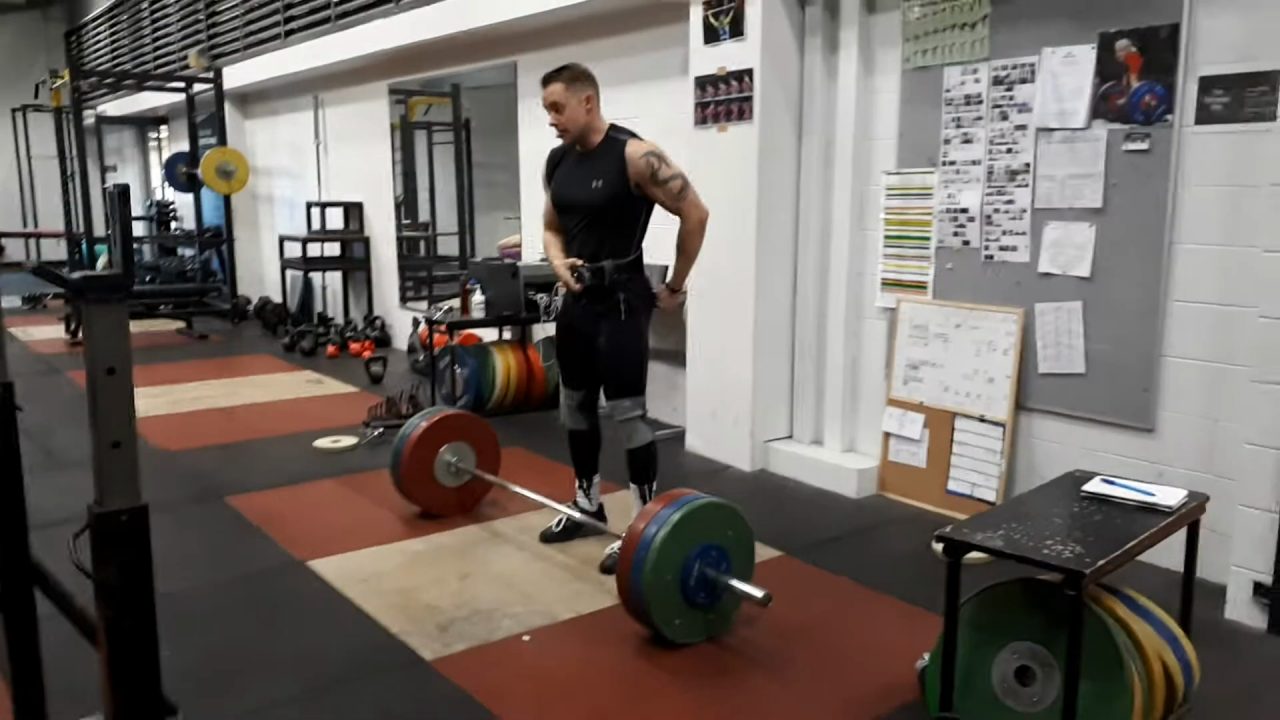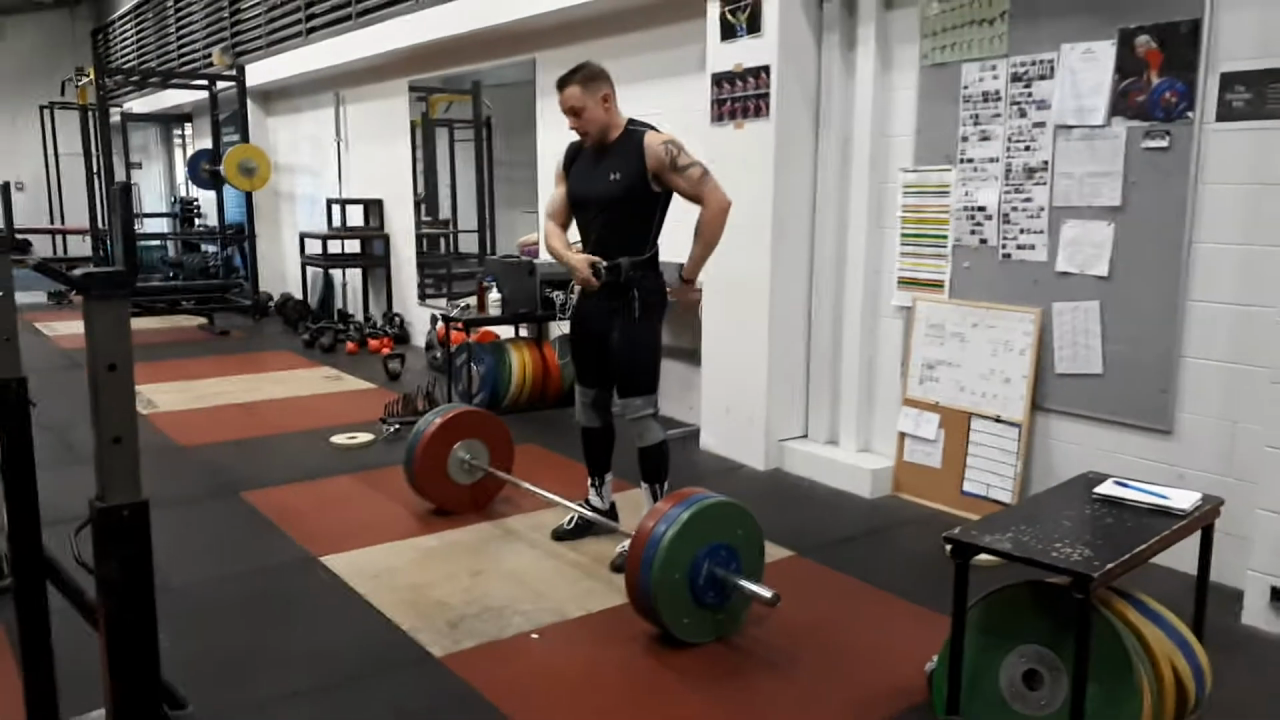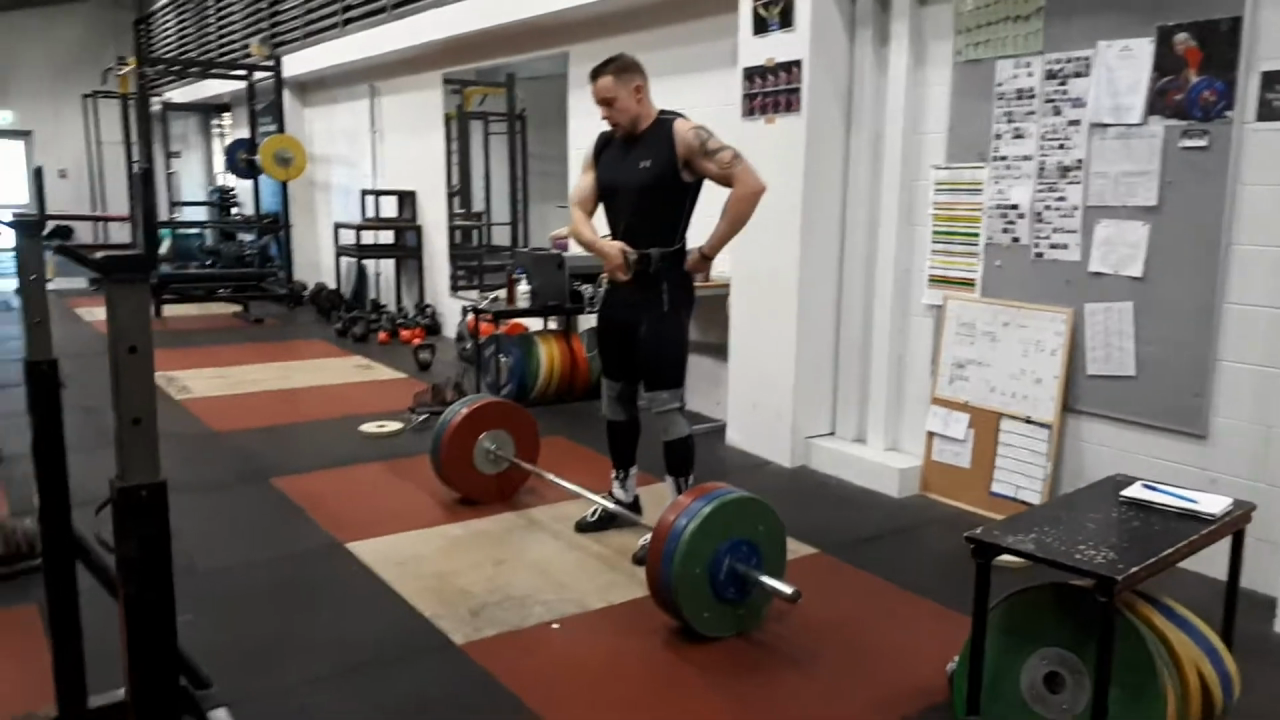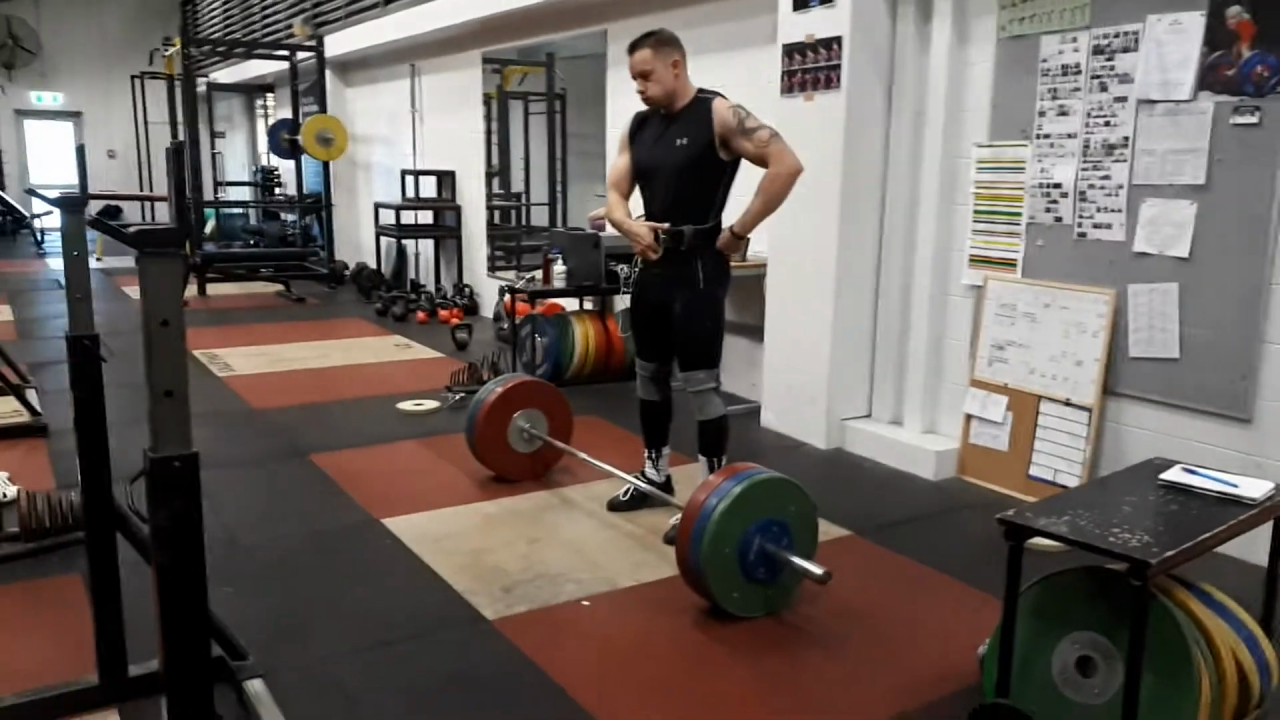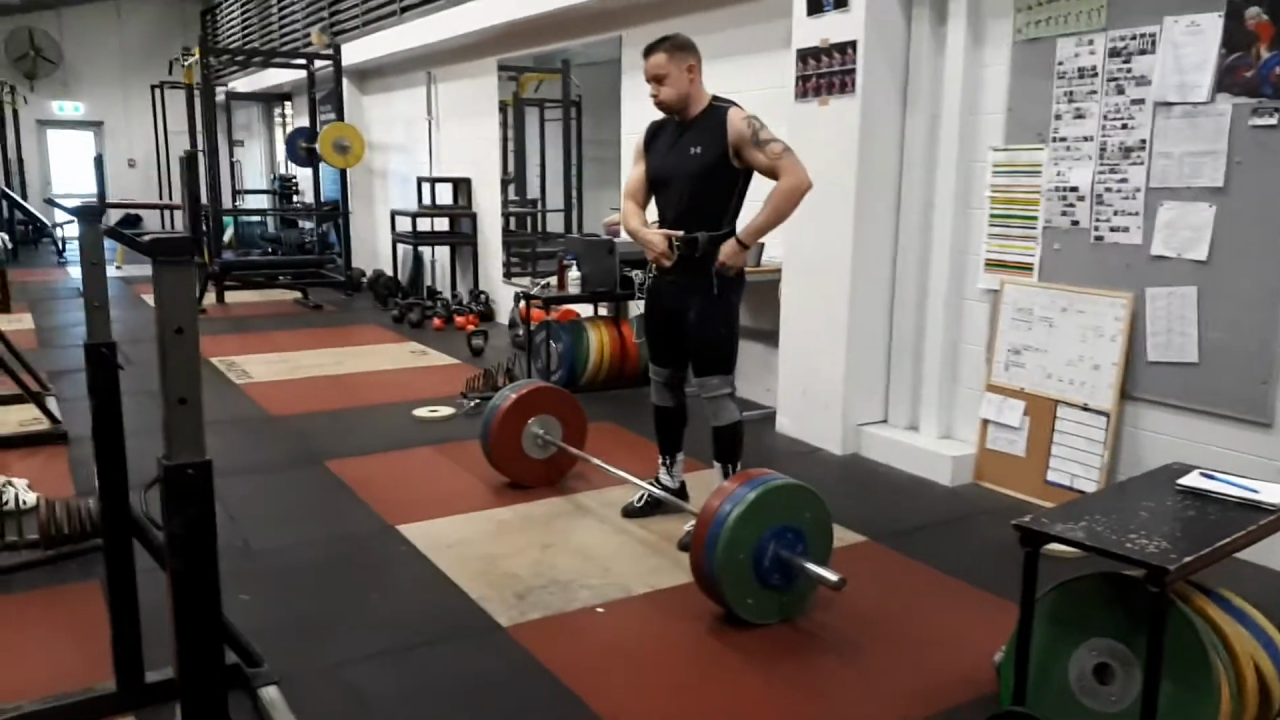
dt=0.2s
person 1, frame 1
left shoulder: (635, 154)
right shoulder: (557, 161)
left elbow: (694, 214)
left wrist: (675, 286)
right wrist: (558, 262)
left hip: (620, 298)
right hip: (577, 298)
left knee: (626, 411)
right knee: (576, 404)
right ankle: (587, 504)
person 1, frame 2
left shoulder: (652, 147)
right shoulder: (574, 156)
left elbow: (716, 202)
right elbow: (553, 225)
left wrist: (689, 275)
right wrist: (571, 259)
left hip: (635, 294)
right hip: (591, 295)
left knee: (638, 409)
right knee: (589, 401)
right ankle: (599, 502)
person 1, frame 3
left shoulder: (682, 136)
right shoulder: (603, 147)
left elbow: (750, 184)
right elbow: (577, 212)
left wrist: (707, 252)
right wrist: (601, 245)
left hip: (662, 288)
right hip: (619, 287)
left knee: (664, 403)
right knee: (615, 394)
right ankle: (622, 494)
person 1, frame 4
left shoulder: (719, 114)
right shoulder: (639, 127)
left elbow: (786, 165)
right elbow: (614, 194)
left wrist: (738, 231)
right wrist: (631, 226)
left hip: (696, 268)
right hip: (652, 267)
left knee: (700, 384)
right knee: (648, 375)
right ankle: (655, 474)
person 1, frame 5
left shoulder: (733, 124)
right shoulder: (654, 135)
left elbow: (796, 179)
right elbow: (631, 203)
left wrist: (743, 242)
right wrist: (645, 234)
left hip: (711, 276)
right hip: (666, 274)
left knee: (715, 390)
right knee: (663, 381)
right ankle: (669, 481)
